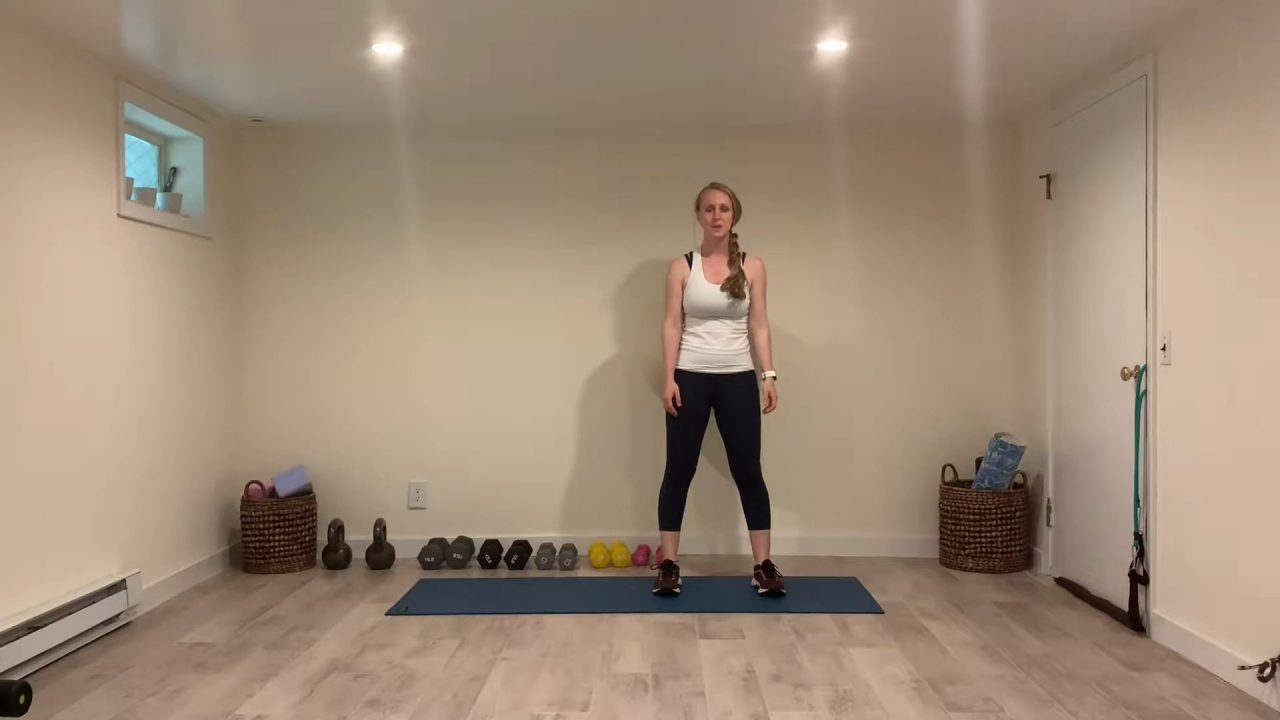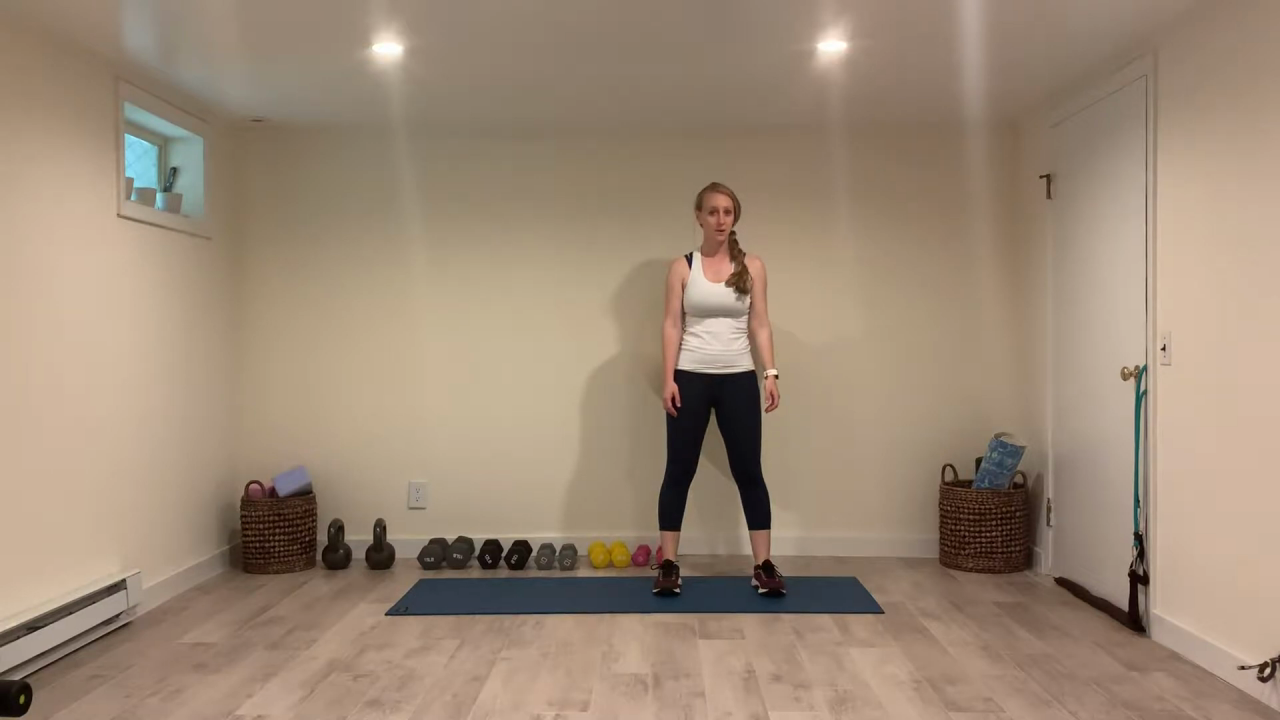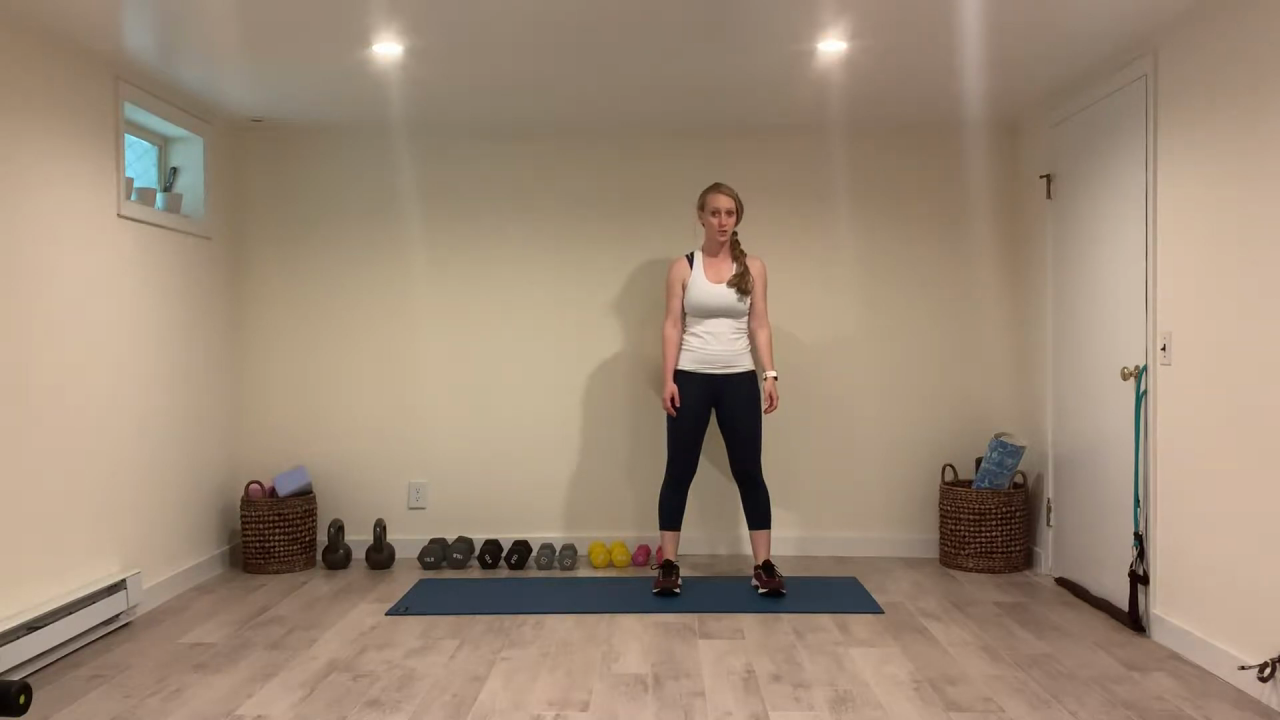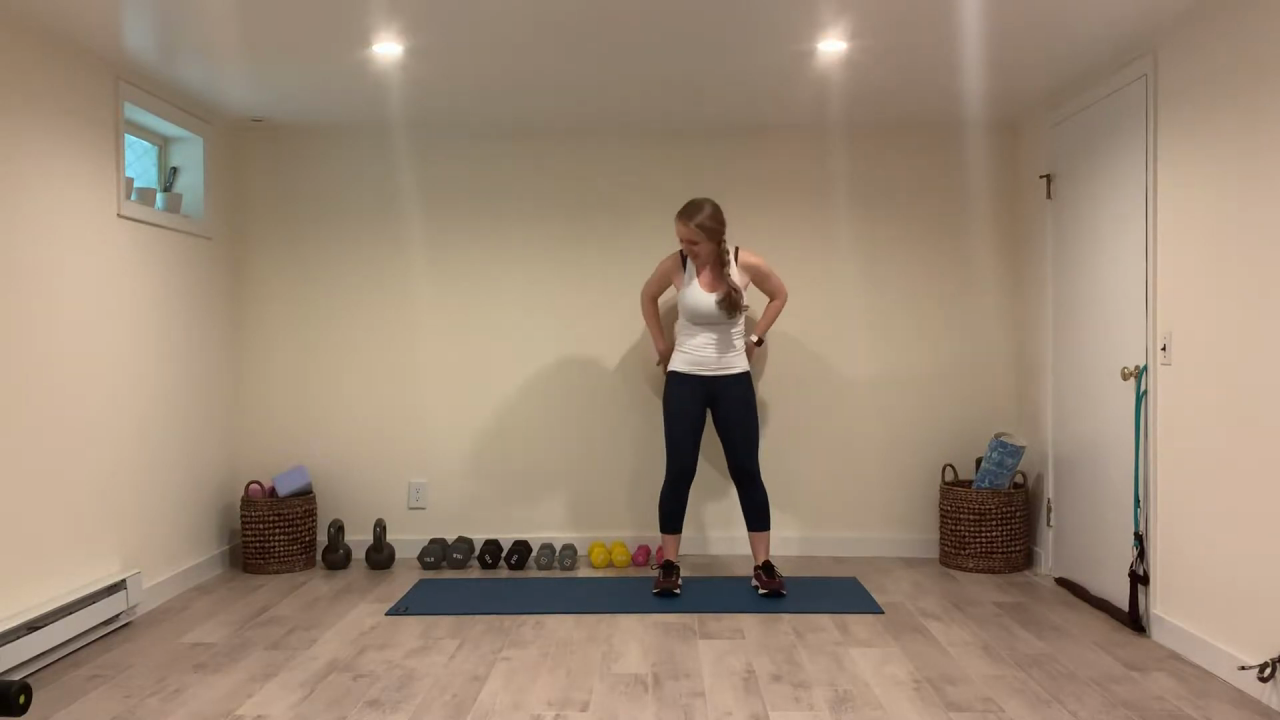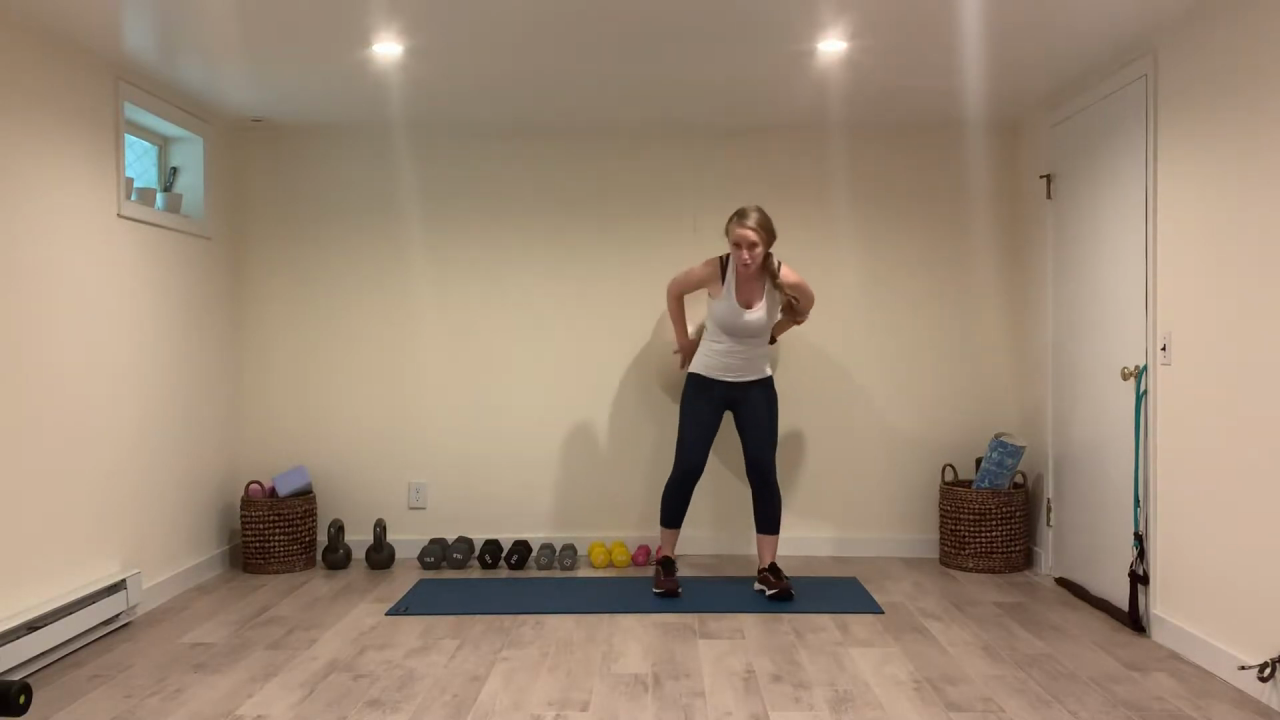
dt=1s
person 1, frame 1
left shoulder: (752, 267)
right shoulder: (682, 267)
left elbow: (759, 325)
right elbow: (672, 325)
left wrist: (769, 375)
right wrist: (669, 379)
left hip: (738, 379)
right hip: (691, 378)
left knee: (748, 472)
right knee: (679, 471)
left ankle: (764, 566)
right ankle: (668, 565)
person 1, frame 2
left shoulder: (752, 267)
right shoulder: (682, 267)
left elbow: (760, 324)
right elbow: (672, 325)
left wrist: (771, 373)
right wrist: (669, 379)
left hip: (739, 379)
right hip: (691, 378)
left knee: (749, 472)
right knee: (679, 471)
left ankle: (763, 566)
right ankle: (668, 565)
person 1, frame 3
left shoulder: (752, 267)
right shoulder: (683, 267)
left elbow: (760, 325)
right elbow: (672, 326)
left wrist: (770, 375)
right wrist: (668, 380)
left hip: (739, 379)
right hip: (692, 378)
left knee: (749, 472)
right knee: (679, 471)
left ankle: (763, 565)
right ankle: (668, 564)
person 1, frame 4
left shoulder: (747, 264)
right shoulder: (674, 266)
left elbow: (779, 295)
right elbow: (648, 298)
left wrist: (755, 338)
right wrist: (661, 344)
left hip: (734, 380)
right hip: (685, 379)
left knee: (747, 471)
right knee: (679, 472)
left ankle: (763, 566)
right ankle: (669, 565)
person 1, frame 5
left shoulder: (786, 279)
right shoulder: (712, 271)
left elbow: (805, 305)
right elbow: (673, 290)
right wrist: (684, 339)
left hip: (756, 386)
right hip: (706, 382)
left knee: (763, 473)
right knee: (686, 468)
left ankle: (768, 569)
right ankle: (666, 560)
